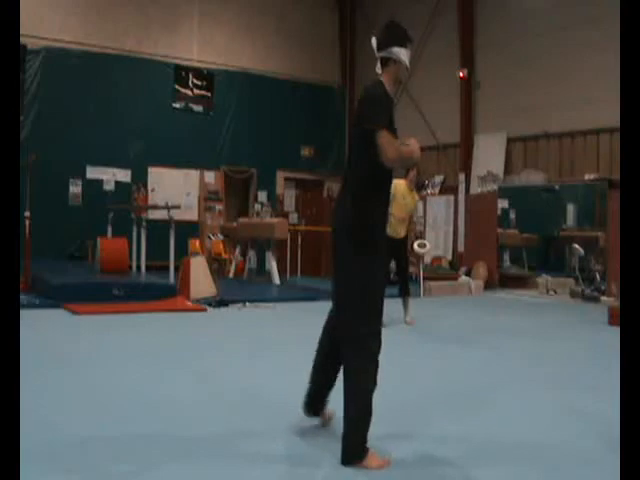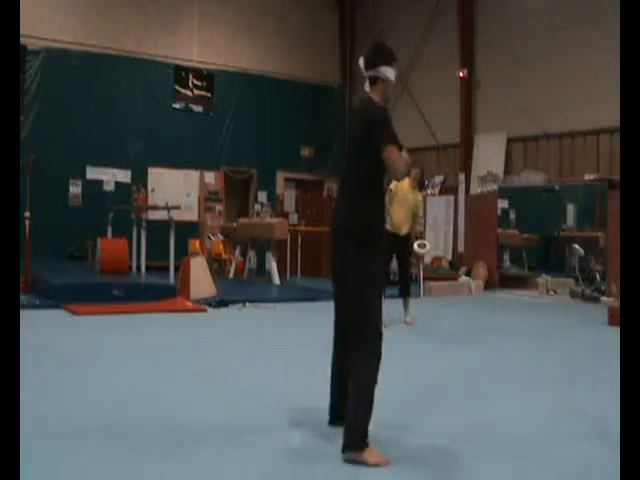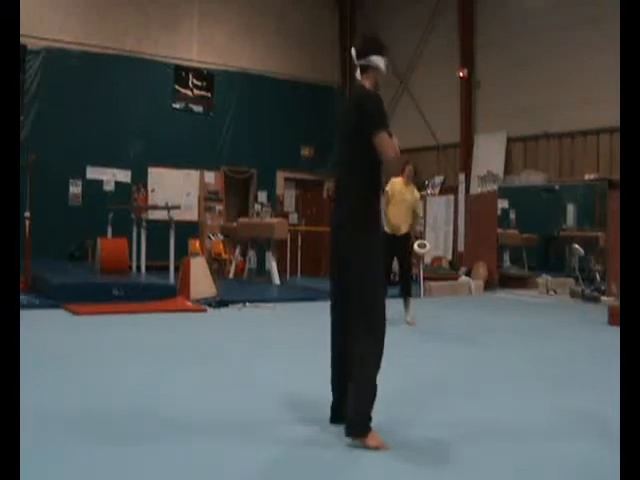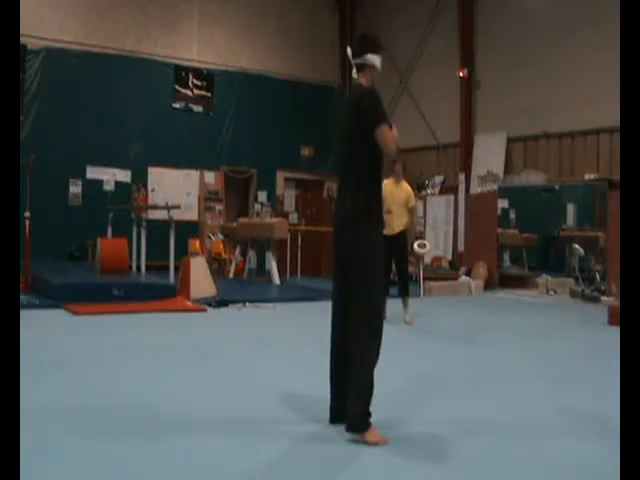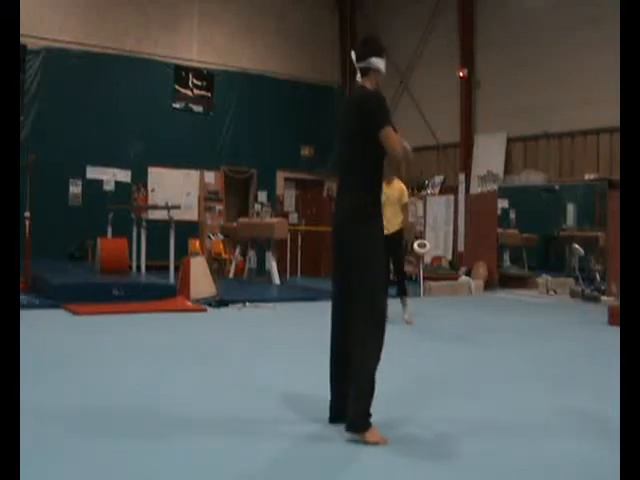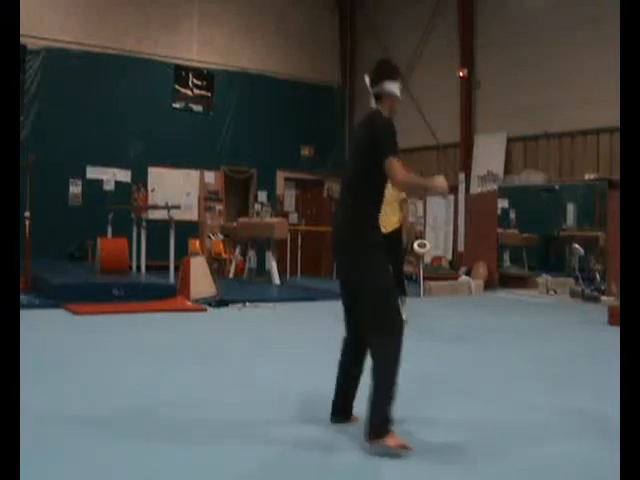
dt=0.2s
person 1, frame 1
left shoulder: (375, 96)
right shoulder: (378, 97)
right elbow: (390, 156)
left wrist: (404, 153)
right wrist: (412, 151)
left hip: (353, 222)
right hip: (362, 226)
left knee: (342, 316)
right knee: (363, 331)
left ankle: (315, 400)
right ankle: (355, 449)
person 1, frame 2
left shoulder: (360, 112)
right shoulder: (375, 113)
right elbow: (398, 169)
right wrist: (405, 158)
left hip: (345, 228)
right hip: (361, 233)
left knee: (348, 321)
right knee: (366, 332)
left ankle: (339, 410)
right ankle: (356, 441)
person 1, frame 3
left shoulder: (352, 101)
right shoulder: (369, 100)
right elbow: (388, 157)
right wrist: (395, 145)
left hip: (343, 222)
right hip: (361, 223)
left knee: (344, 315)
right knee: (369, 319)
left ankle: (341, 408)
right ankle: (359, 423)
person 1, frame 4
left shoulder: (351, 101)
right shoulder: (367, 96)
right elbow: (389, 149)
right wrist: (395, 135)
left hip: (345, 218)
right hip: (363, 220)
left knee: (345, 313)
right knee: (367, 317)
left ankle: (340, 409)
right ankle: (358, 420)
person 1, frame 5
left shoulder: (351, 104)
right shoulder: (371, 99)
right elbow: (395, 150)
right wrist: (404, 145)
left hip: (344, 218)
right hip: (362, 220)
left knee: (345, 313)
right knee: (369, 316)
left ankle: (340, 409)
right ankle: (358, 419)
person 1, frame 6
left shoulder: (365, 124)
right shoulder: (381, 125)
right elbow: (399, 179)
left wrist: (419, 185)
right wrist: (434, 185)
left hip: (346, 235)
right hip: (361, 237)
left knee: (358, 326)
right knee: (386, 325)
left ankle: (342, 409)
right ankle: (379, 427)
person 2, frame 1
left shoulder: (415, 198)
right shoulder: (396, 184)
left elbow: (410, 219)
left wrist: (409, 238)
right wrist: (394, 216)
left hip: (402, 238)
right hip: (387, 235)
left knee: (404, 275)
left ankle: (406, 314)
person 2, frame 2
left shoulder: (418, 197)
right shoulder: (398, 183)
left elbow: (415, 219)
right elbow: (387, 202)
left wrist: (411, 238)
right wrist: (392, 221)
left hip: (404, 236)
right hip: (389, 232)
left knee: (405, 273)
right knee: (383, 269)
left ankle: (407, 314)
person 2, frame 3
left shoulder: (416, 194)
right shoulder: (393, 182)
left elbow: (415, 217)
right elbow: (384, 204)
left wrist: (411, 236)
right wrist: (389, 222)
left hip: (404, 236)
right hip: (389, 233)
left knee: (406, 273)
right knee: (385, 270)
left ankle: (407, 313)
person 2, frame 4
left shoulder: (408, 190)
right shoulder: (384, 185)
left elbow: (411, 214)
left wrist: (409, 237)
right wrist: (383, 212)
left hip: (400, 234)
right hip: (385, 234)
left knee: (403, 272)
right knee: (385, 271)
left ankle: (406, 312)
person 2, frame 5
left shoulder: (401, 187)
left elbow: (405, 211)
left wrist: (403, 231)
left hip: (396, 233)
right hip: (382, 233)
left knee: (399, 271)
left ankle: (405, 311)
person 2, frame 6
left shoulder: (396, 186)
left elbow: (404, 207)
left wrist: (403, 228)
left hip: (394, 231)
right hip: (380, 232)
left knee: (398, 270)
left ankle: (403, 308)
